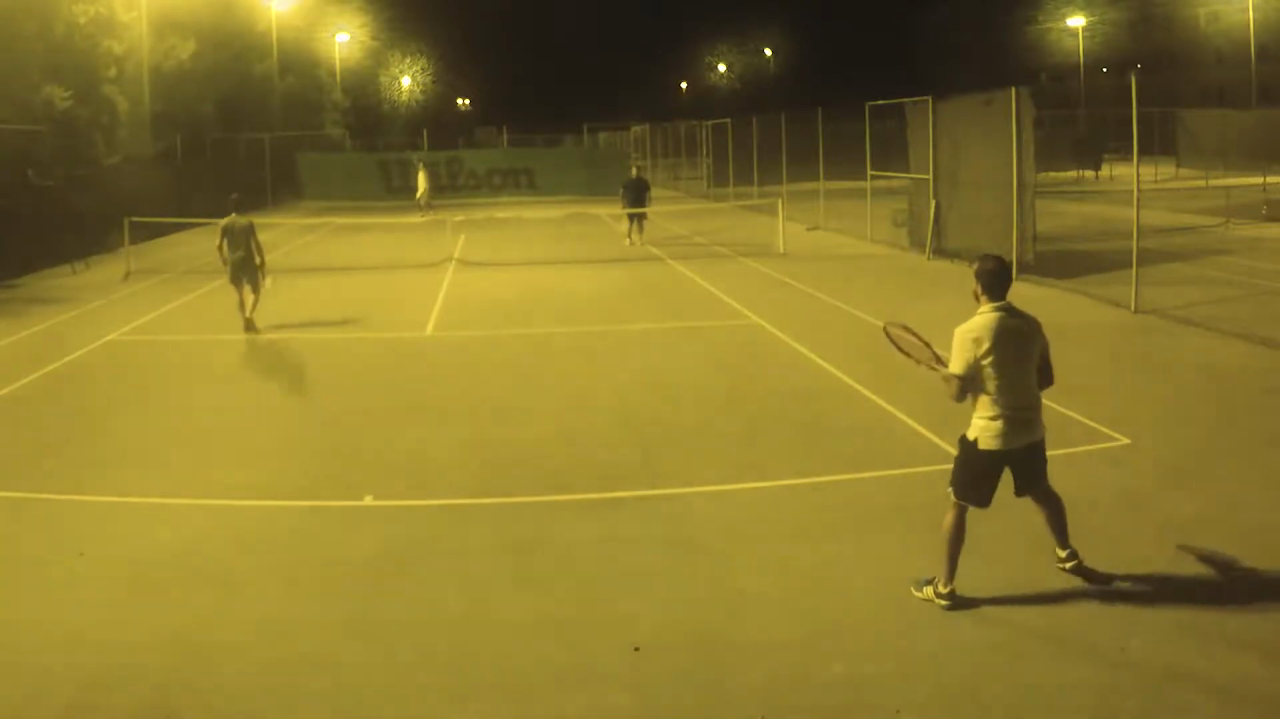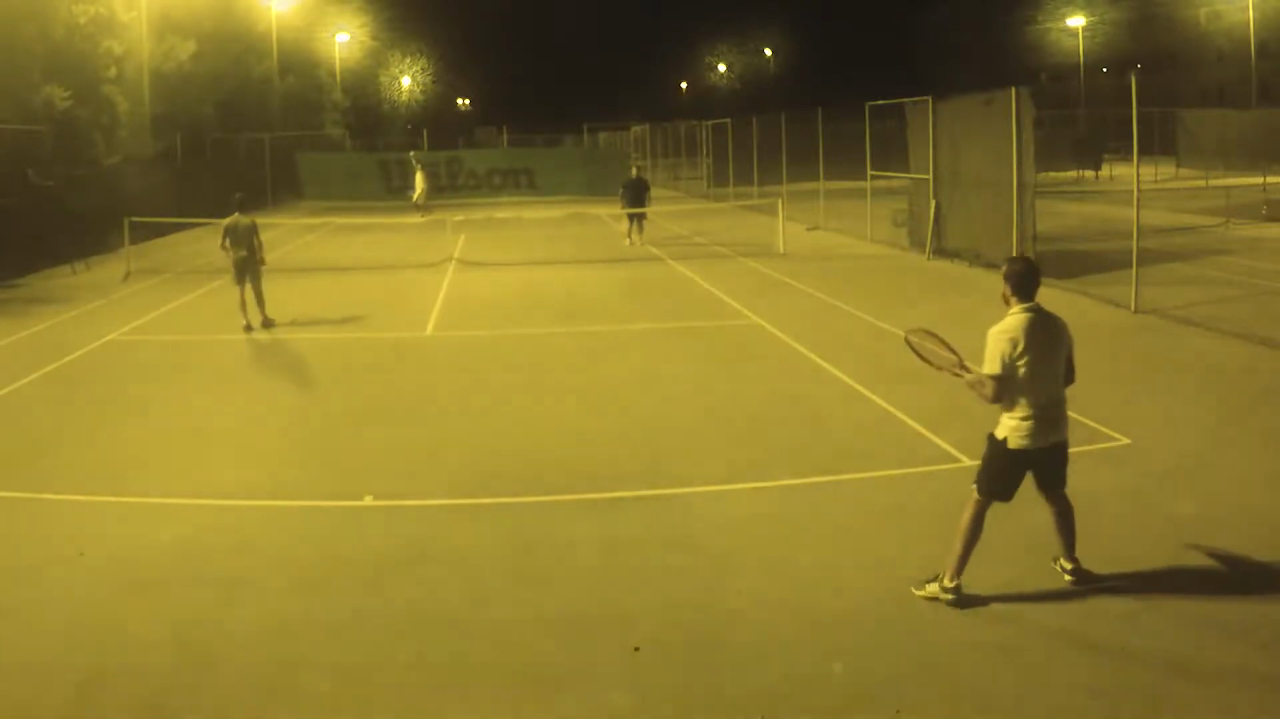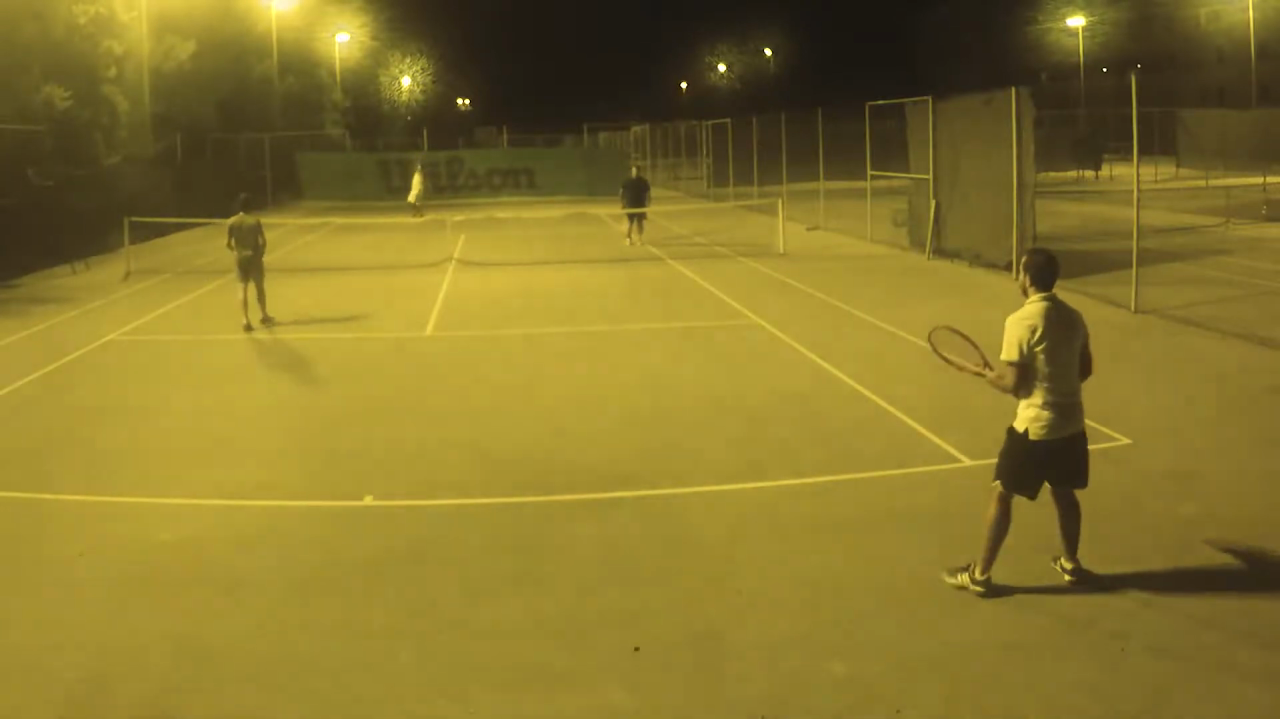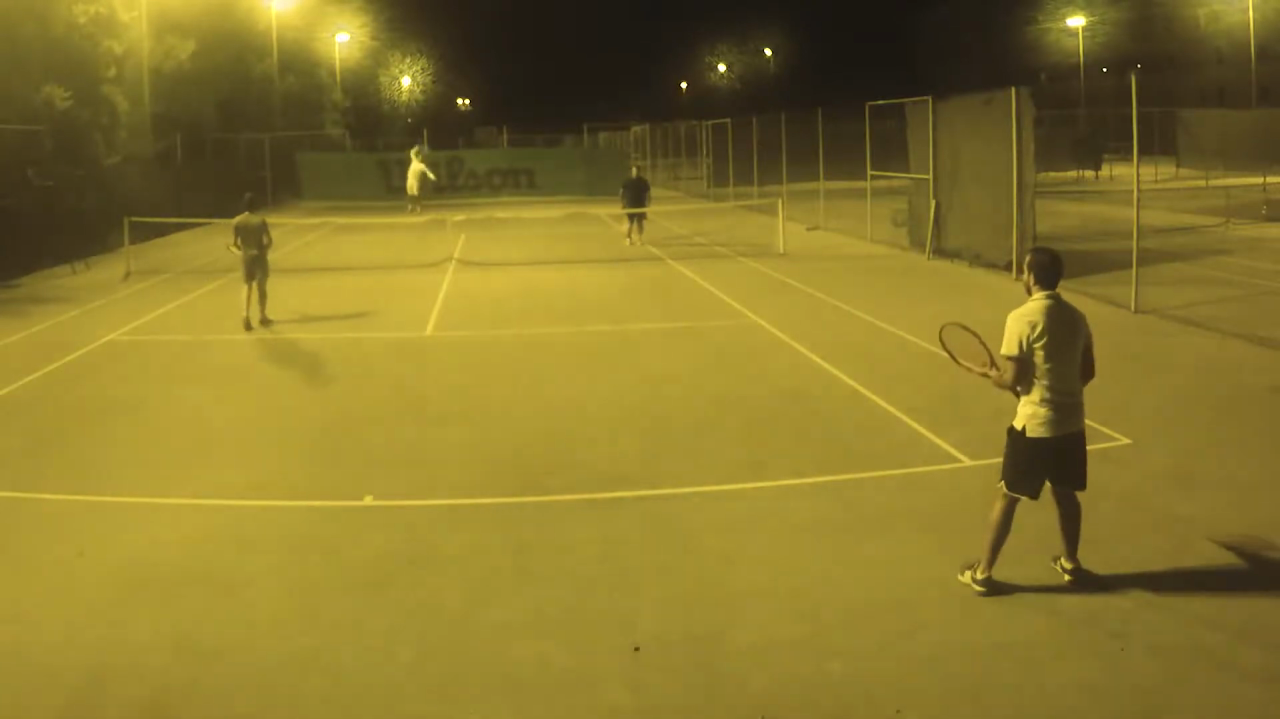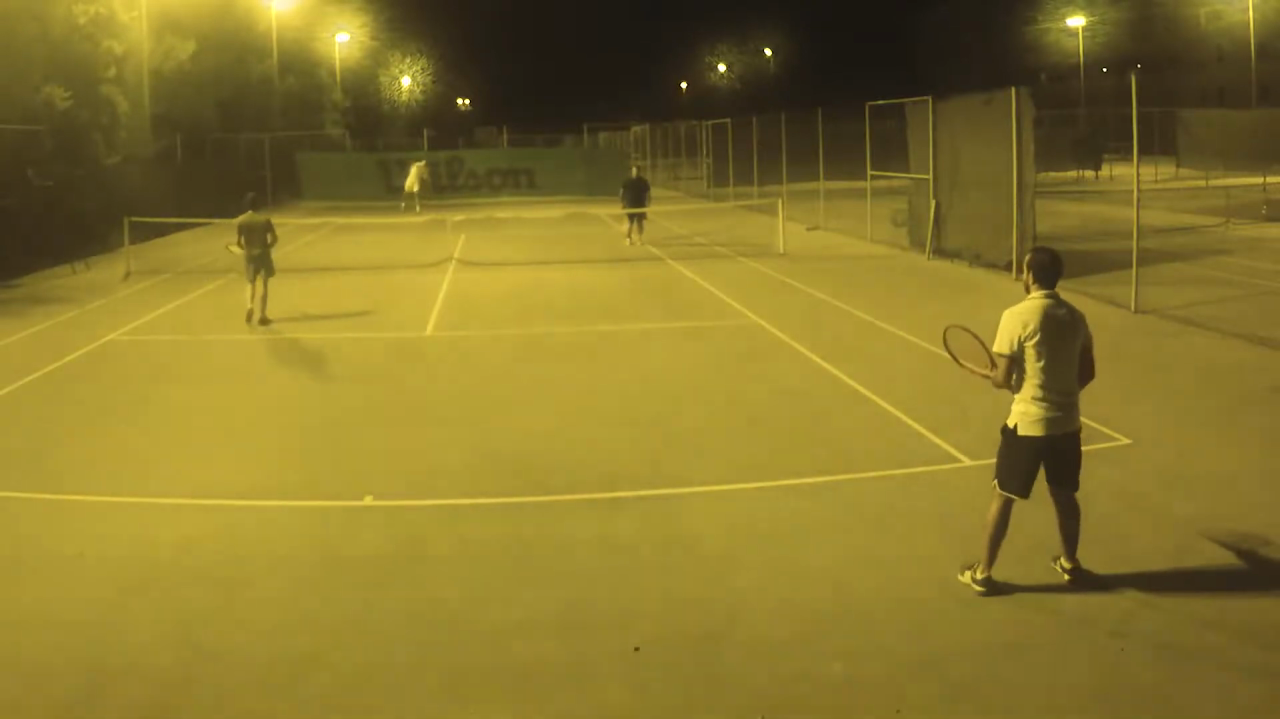
dt=0.2s
person 1, frame 1
left shoulder: (969, 333)
right shoulder: (1031, 325)
left elbow: (957, 394)
right elbow: (1046, 379)
left wrist: (947, 376)
left hip: (988, 435)
right hip: (1029, 430)
left knee: (958, 506)
right knee: (1041, 492)
left ankle: (944, 586)
right ankle: (1067, 554)
person 1, frame 2
left shoulder: (1003, 333)
right shoulder: (1058, 325)
left elbow: (995, 395)
right elbow: (1068, 377)
left wrist: (973, 382)
left hip: (1018, 434)
right hip: (1055, 430)
left knee: (979, 502)
right knee: (1056, 495)
left ankle: (950, 581)
right ankle: (1071, 563)
person 1, frame 3
left shoulder: (1021, 321)
right shoulder: (1073, 317)
left elbow: (1014, 385)
right elbow: (1085, 370)
left wrist: (991, 377)
left hip: (1035, 426)
right hip: (1071, 422)
left knee: (1002, 495)
right knee: (1065, 492)
left ankle: (980, 574)
right ankle: (1070, 563)
person 1, frame 4
left shoulder: (1022, 318)
right shoulder: (1076, 317)
left elbow: (1013, 380)
right elbow: (1088, 372)
left wrist: (995, 376)
left hip: (1035, 424)
right hip: (1071, 421)
left knee: (1008, 497)
right knee: (1065, 493)
left ankle: (982, 573)
right ankle: (1071, 563)
person 1, frame 5
left shoulder: (1016, 316)
right shoulder: (1075, 317)
left elbow: (1004, 378)
right elbow: (1087, 373)
left wrist: (993, 377)
left hip: (1028, 423)
right hip: (1067, 421)
left knee: (1003, 496)
right knee: (1063, 494)
left ankle: (982, 573)
right ankle: (1070, 563)
